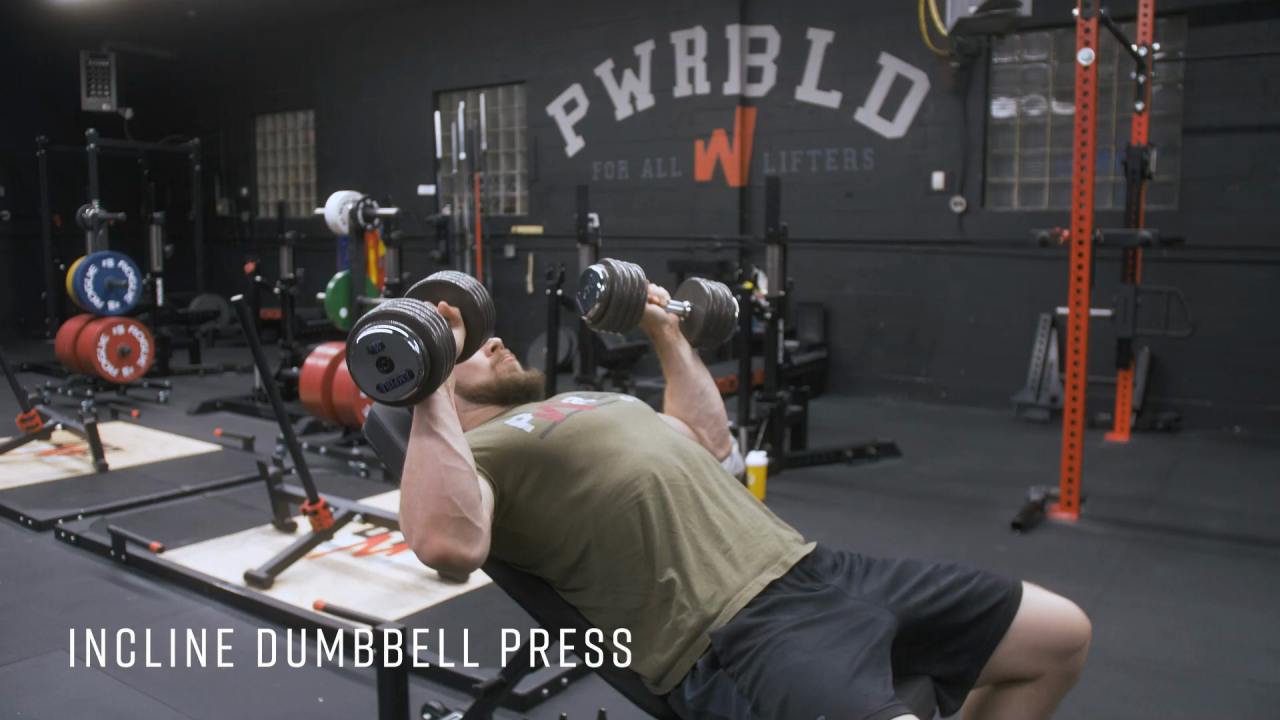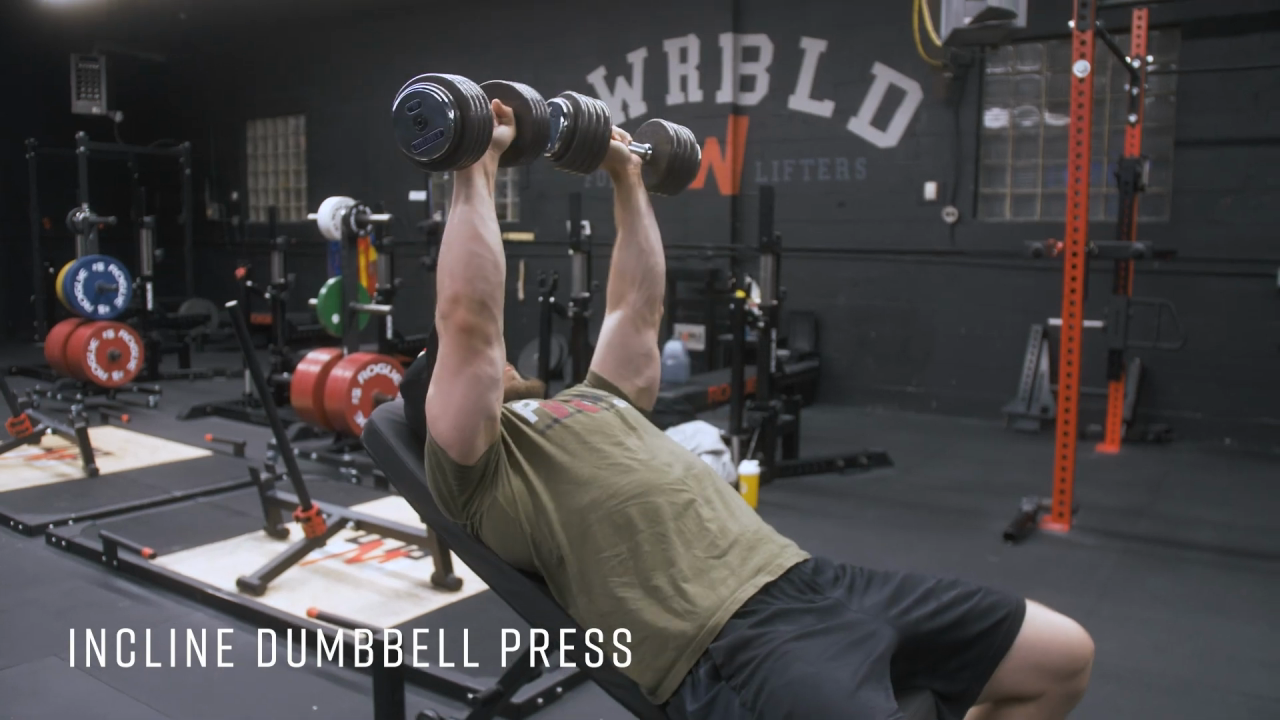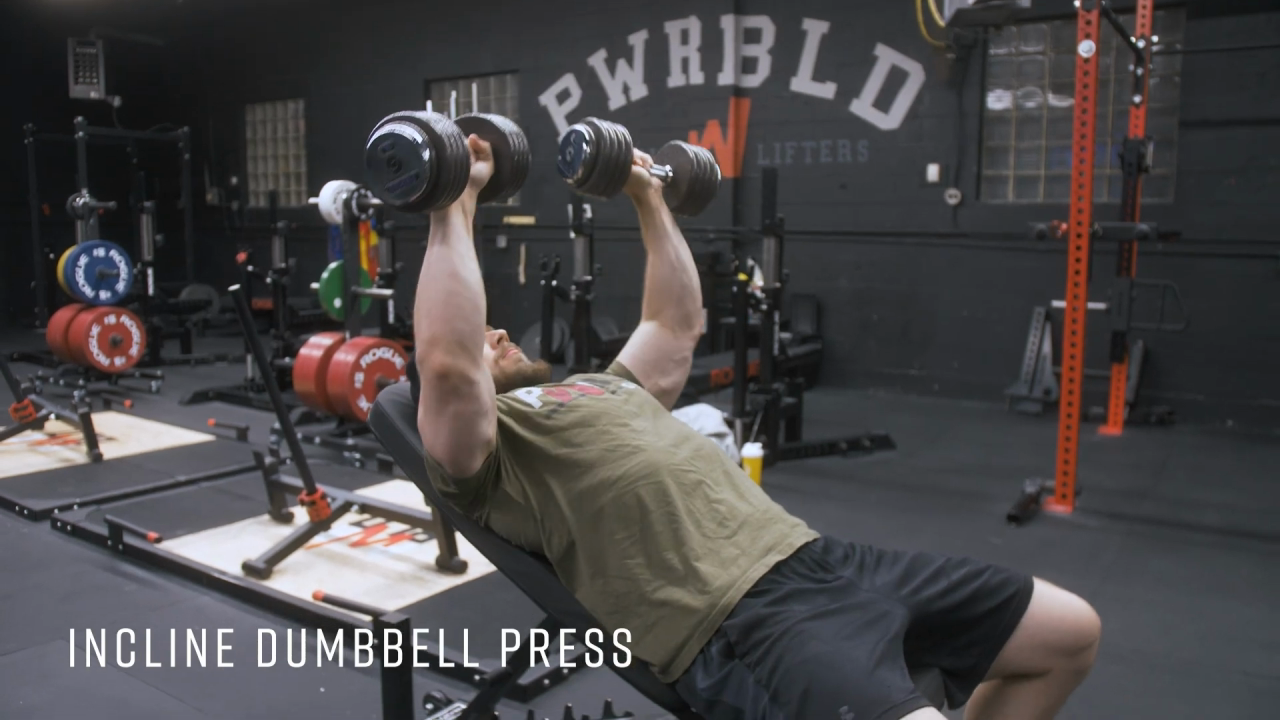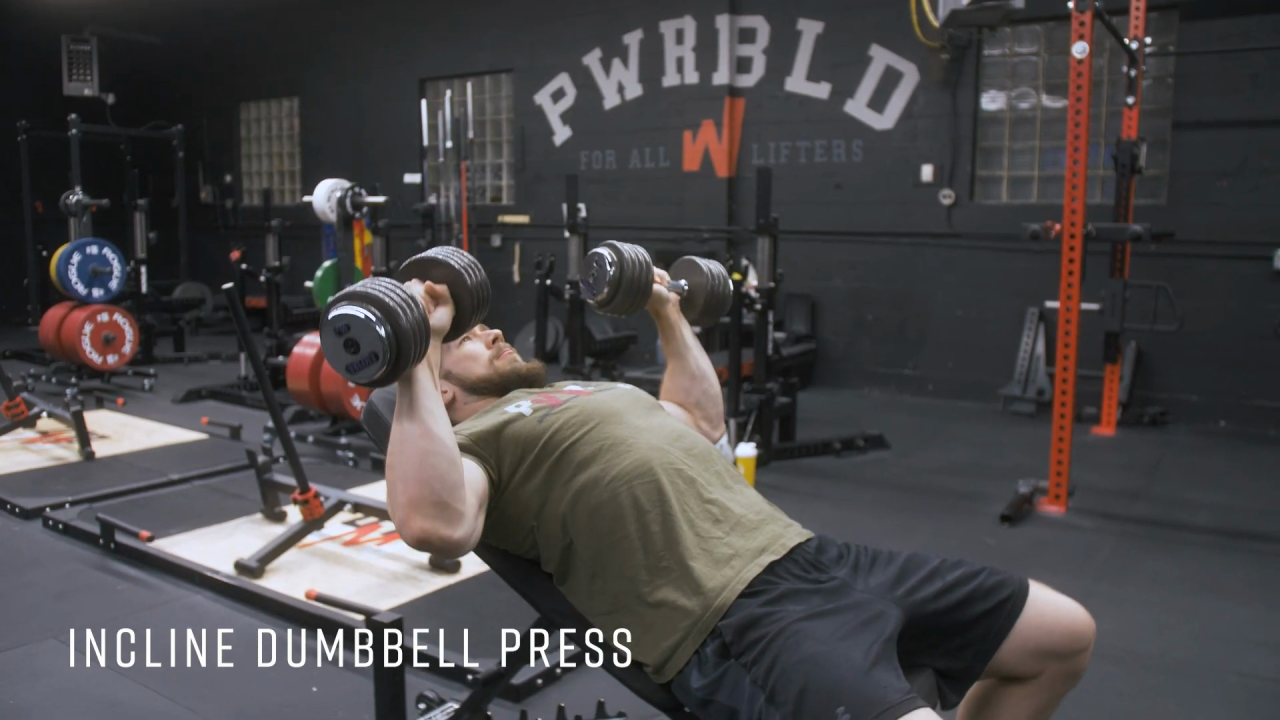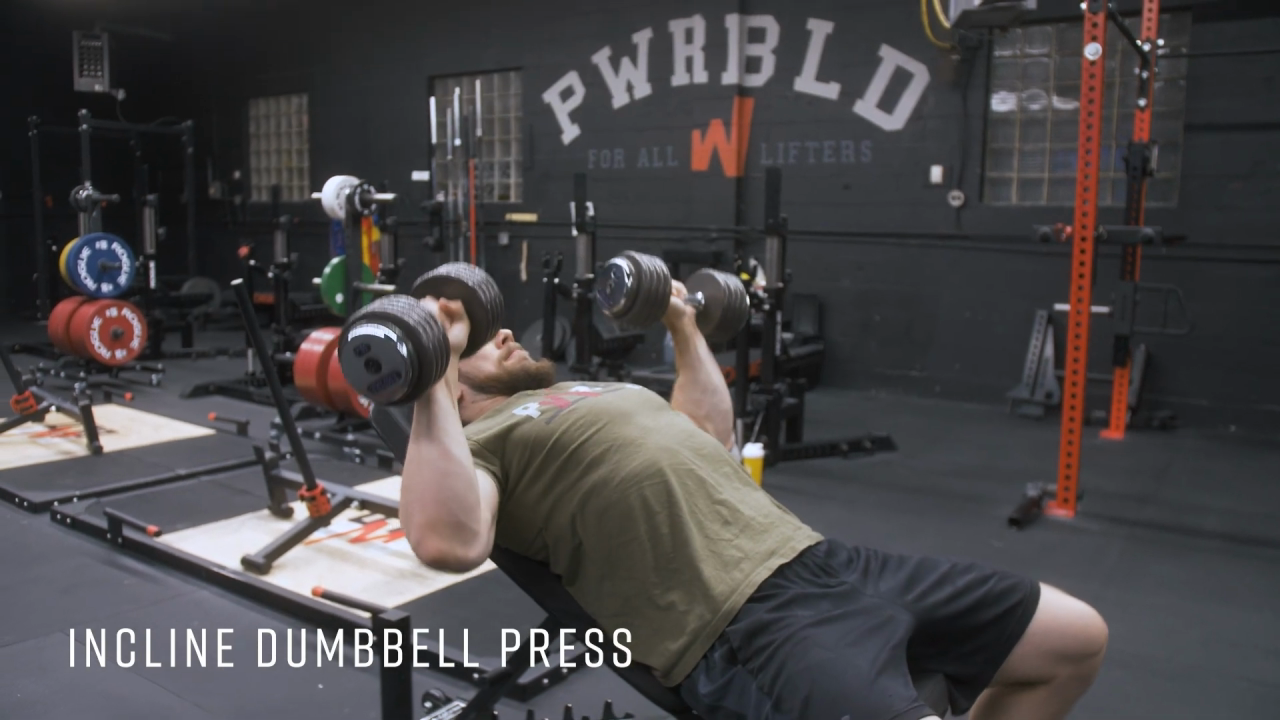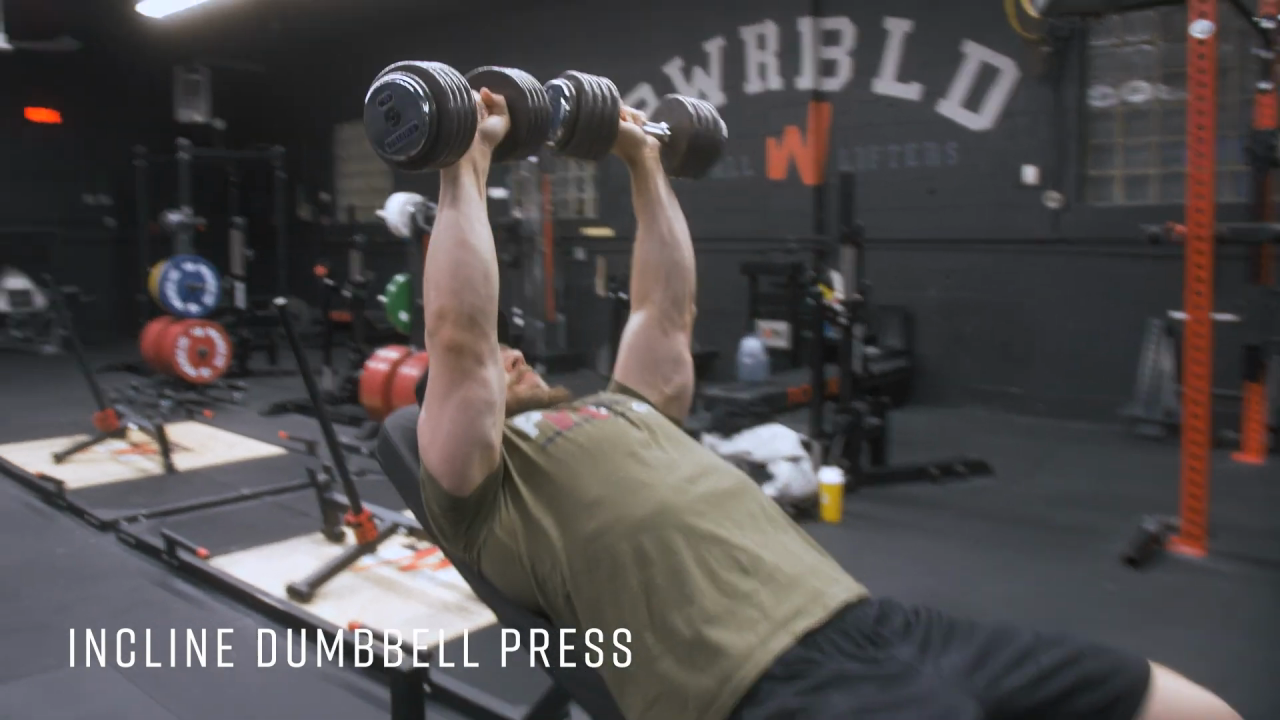
dt=0.7s
person 1, frame 1
left shoulder: (587, 405)
right shoulder: (476, 454)
left elbow: (716, 448)
right elbow: (449, 544)
left wrist: (668, 337)
right wrist: (433, 380)
left hip: (804, 572)
right hip: (729, 637)
left knee: (1060, 635)
person 1, frame 2
left shoulder: (593, 407)
right shoulder: (480, 468)
left elbow: (637, 309)
right elbow: (466, 321)
left wrist: (628, 180)
right wrist: (477, 169)
left hip: (800, 580)
right hip: (728, 645)
left knee: (1063, 657)
person 1, frame 3
left shoulder: (600, 387)
right shoulder: (486, 447)
left elbow: (678, 324)
right elbow: (443, 368)
left wrist: (648, 200)
right wrist: (454, 205)
left hip: (814, 558)
right hip: (739, 624)
left knee: (1070, 634)
person 1, frame 4
left shoulder: (582, 396)
right shoulder: (473, 443)
left elbow: (703, 421)
right elbow: (434, 524)
left wrist: (668, 313)
right wrist: (418, 354)
left hip: (805, 558)
right hip: (733, 622)
left knee: (1064, 635)
person 1, frame 5
left shoulder: (595, 395)
right shoulder: (482, 444)
right elbow: (449, 542)
left wrist: (684, 325)
right wrist: (433, 374)
left hip: (819, 563)
right hip: (742, 627)
left knee: (1076, 639)
person 1, frame 6
left shoulder: (622, 413)
right shoulder: (489, 480)
left elbow: (668, 310)
right elbow: (460, 338)
left wrist: (644, 164)
right wrist: (469, 164)
left hip: (873, 628)
